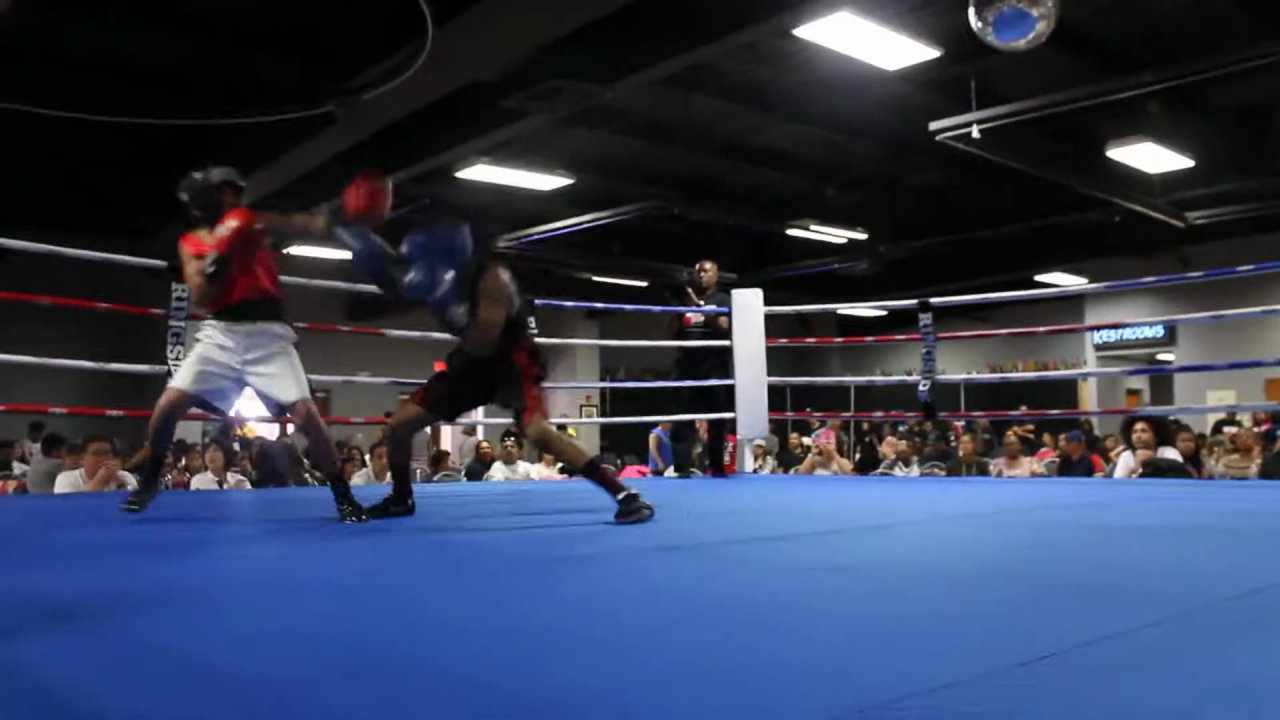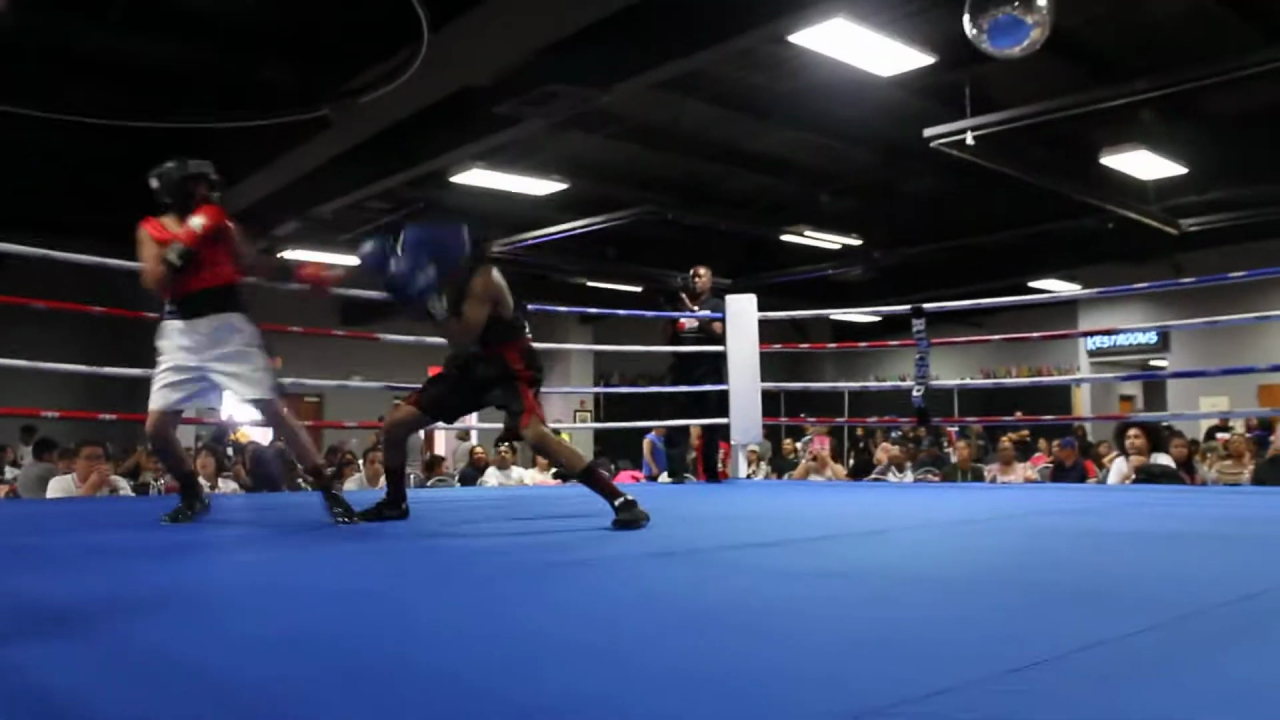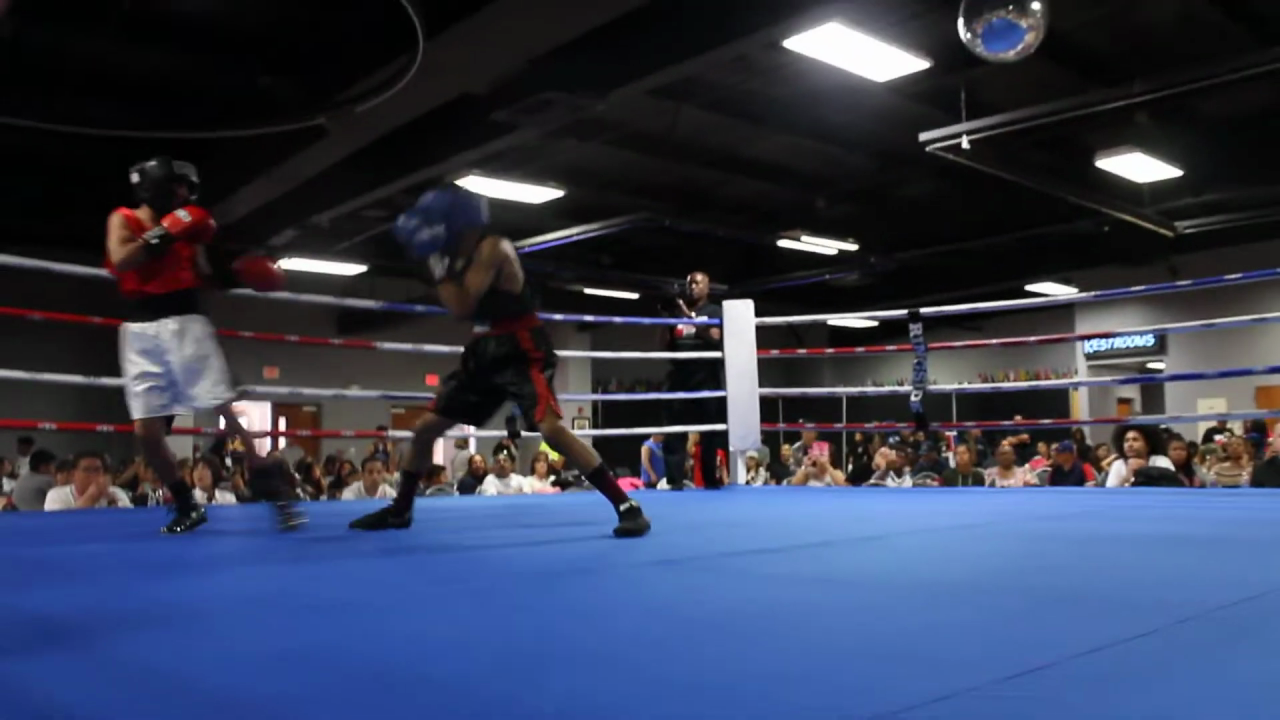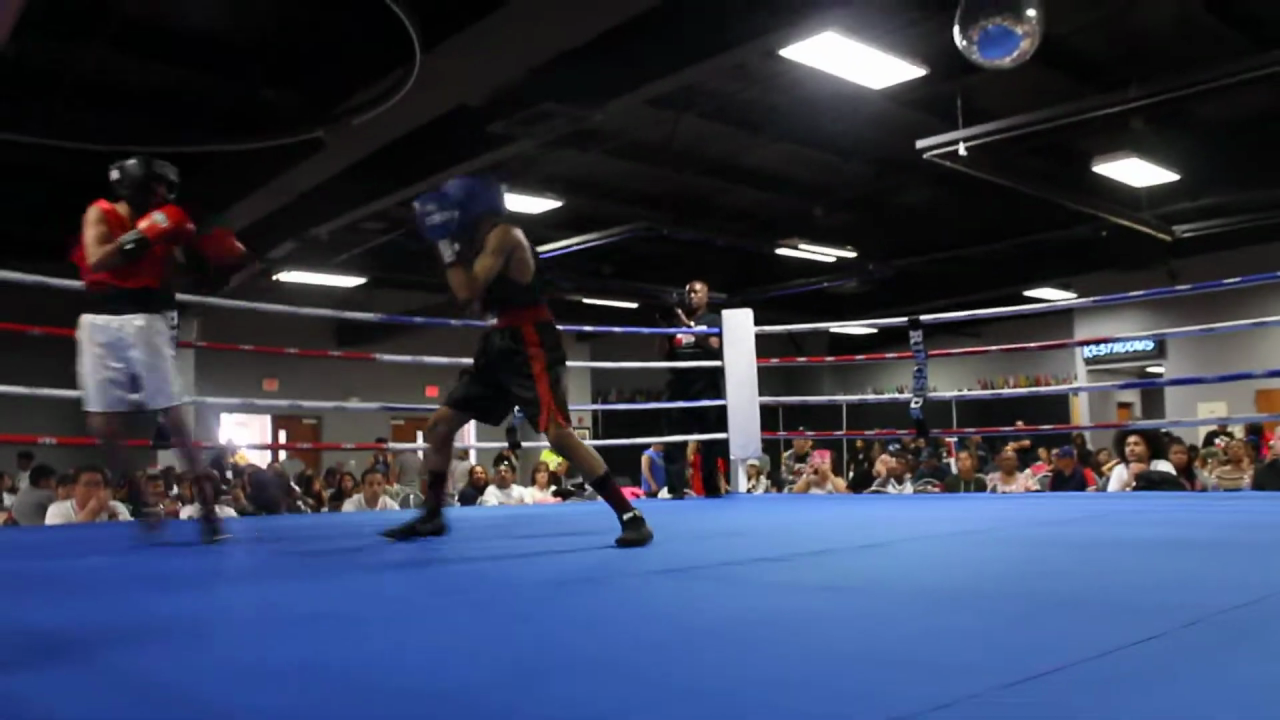
dt=0.1s
person 1, frame 1
left shoulder: (252, 224)
right shoulder: (190, 244)
left elbow: (300, 224)
right elbow: (200, 296)
left wrist: (324, 221)
right wrist: (217, 255)
left hip: (267, 333)
right hip: (222, 334)
left knee: (305, 413)
right knee: (168, 407)
left ankle: (343, 495)
right ankle: (148, 482)
person 1, frame 2
left shoulder: (218, 221)
right shoulder: (151, 230)
left elbow: (255, 263)
right elbow: (153, 282)
left wrist: (302, 275)
right wrist: (183, 246)
left hip: (227, 326)
right hip: (180, 331)
left knee: (275, 411)
right knee: (157, 427)
left ankle: (329, 492)
right ankle: (191, 495)
person 1, frame 3
left shoulder: (187, 225)
right shoulder: (122, 219)
left elbow: (210, 275)
right elbow: (120, 260)
left wrist: (242, 273)
right wrist: (161, 235)
left hip: (186, 326)
right hip: (141, 332)
left knee: (225, 411)
right knee: (146, 433)
left ankle: (276, 492)
right ankle: (186, 507)
person 1, frame 4
left shoulder: (166, 222)
right shoulder: (100, 214)
right elbow: (99, 262)
left wrist: (210, 253)
right wrist: (138, 235)
left hip: (149, 322)
right hip: (103, 324)
left knee: (172, 416)
right knee: (104, 425)
left ankle: (207, 501)
right ankle: (139, 503)
person 2, frame 1
left shoulder: (491, 278)
right shoulder: (446, 271)
left elbow: (485, 343)
left wrist: (448, 304)
left hip: (512, 363)
right hip: (471, 363)
left knee: (537, 431)
right knee: (400, 424)
left ankle: (627, 496)
right ankle: (400, 499)
person 2, frame 2
left shoulder: (484, 280)
right shoulder: (447, 277)
left elbow: (464, 338)
left wrist: (428, 295)
left hip: (509, 367)
right hip: (470, 367)
left knee: (535, 434)
right knee: (395, 425)
left ankle: (622, 502)
right ankle: (393, 503)
person 2, frame 3
left shoulder: (493, 248)
right shoulder: (462, 252)
left elbow: (461, 308)
left wrist: (433, 256)
left hip: (520, 350)
right hip: (485, 351)
left knee: (550, 428)
right knee: (424, 428)
left ankle: (625, 505)
right ankle: (400, 510)
person 2, frame 4
left shoulder: (504, 235)
right shoulder: (481, 239)
left elbow: (467, 293)
right elbow: (474, 293)
left wrist: (444, 241)
right wrist: (448, 243)
left hip: (528, 344)
right hip: (497, 344)
left knee: (556, 432)
right knee: (440, 424)
left ankle: (630, 516)
right ankle: (432, 515)
person 3, frame 1
left shoulder: (722, 300)
right shoulder: (686, 301)
left elbow: (723, 326)
right elbow: (675, 332)
left wrist: (699, 305)
left hip: (714, 366)
right hip: (689, 365)
left knee: (717, 418)
right knee: (683, 418)
left ankle: (717, 467)
right ankle: (682, 467)
person 3, frame 2
left shoulder: (717, 305)
right shoulder: (680, 306)
left elbow: (717, 331)
right elbow: (670, 337)
left wrist: (693, 310)
left hip: (708, 371)
right hip: (683, 370)
left knee: (711, 424)
right knee: (677, 423)
left ankle: (711, 473)
right ankle: (676, 472)
person 3, frame 3
left shoulder: (714, 311)
right shoulder: (677, 312)
left elbow: (714, 337)
right elbow: (667, 344)
left wrist: (690, 317)
left hip: (706, 377)
right hip: (680, 376)
left knee: (710, 431)
right knee: (675, 429)
left ankle: (711, 479)
right ankle: (675, 479)
person 3, frame 4
left shoulder: (713, 320)
right shoulder: (677, 321)
left elbow: (713, 346)
right elbow: (667, 353)
left wrist: (689, 326)
left hip: (706, 386)
right hip: (680, 386)
left knee: (711, 439)
right knee: (675, 438)
left ankle: (712, 488)
right ankle: (676, 488)
